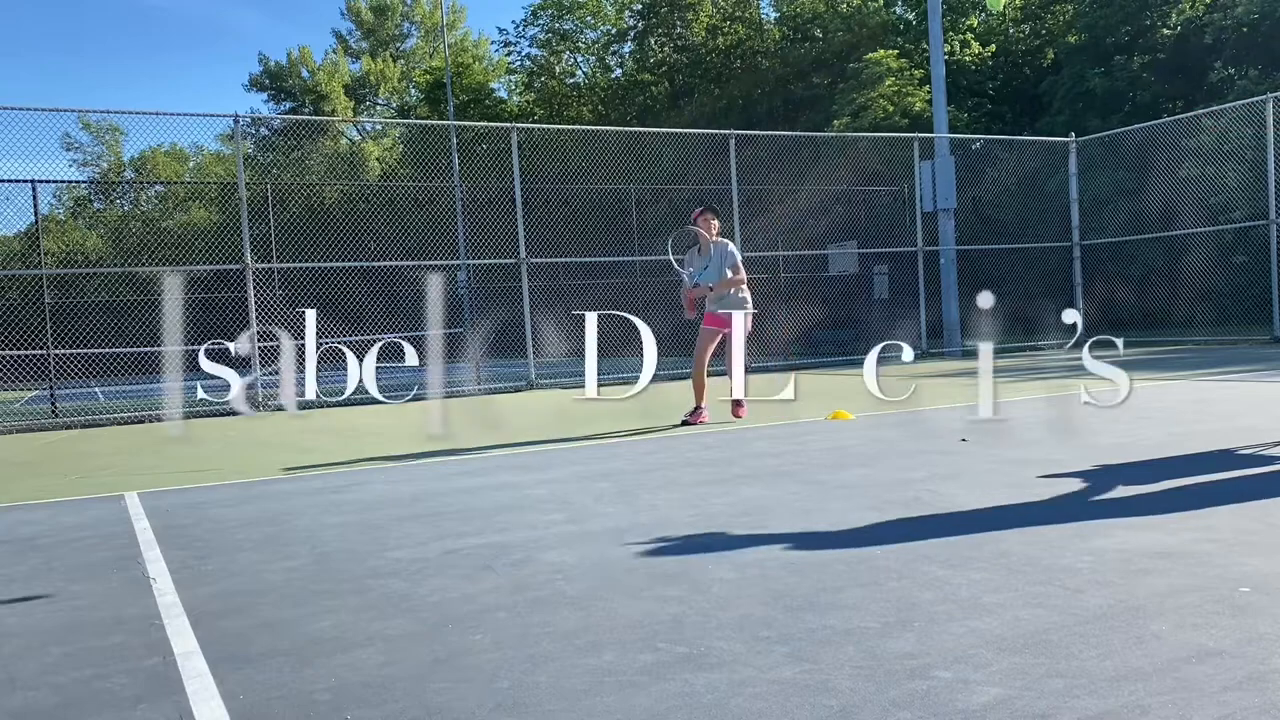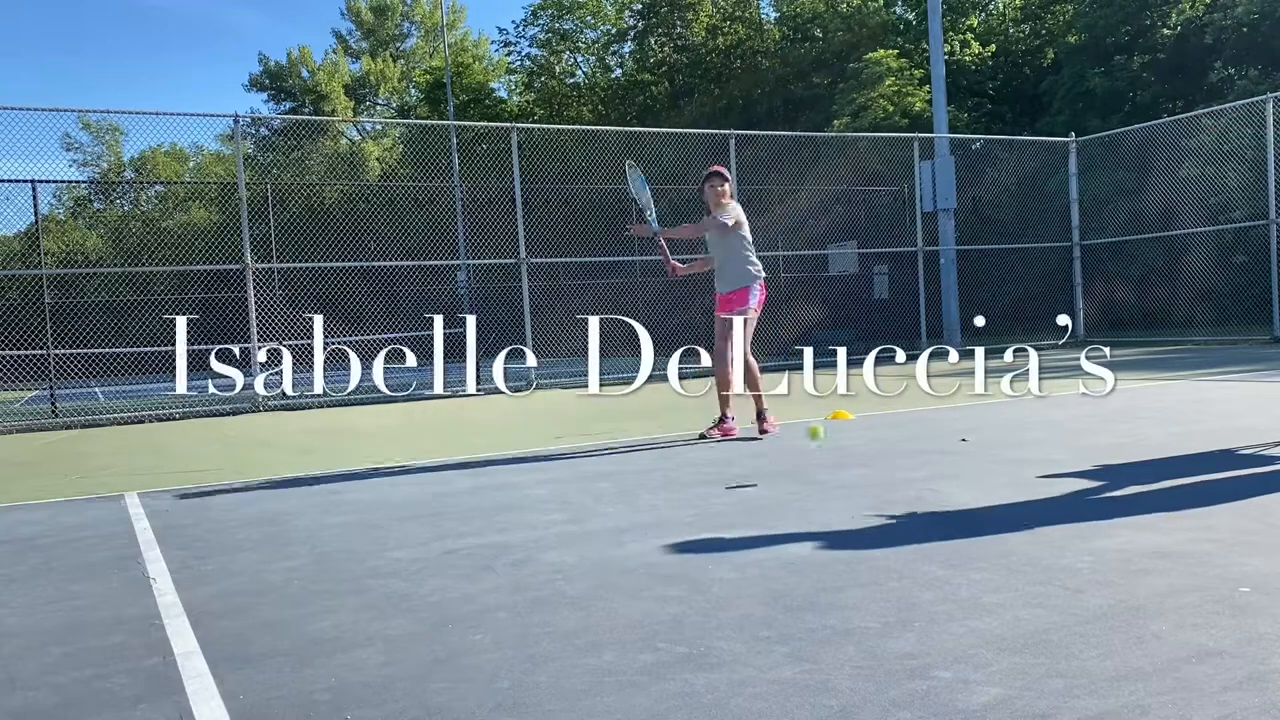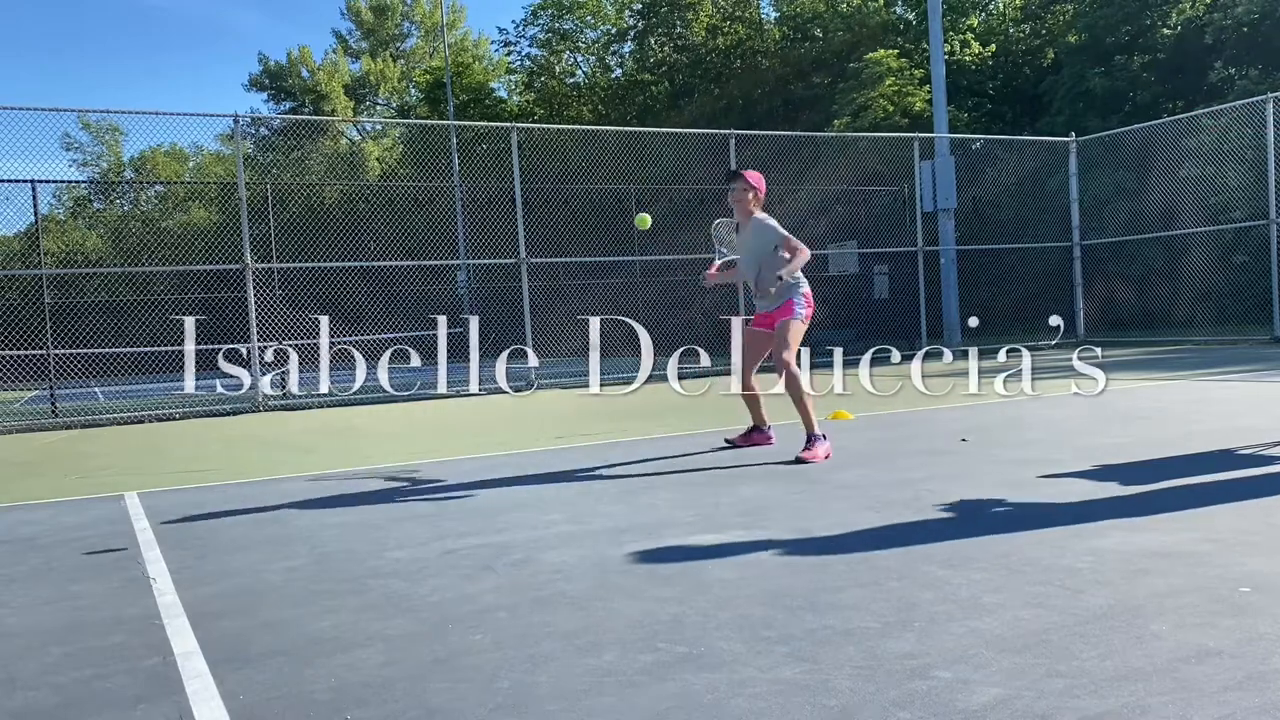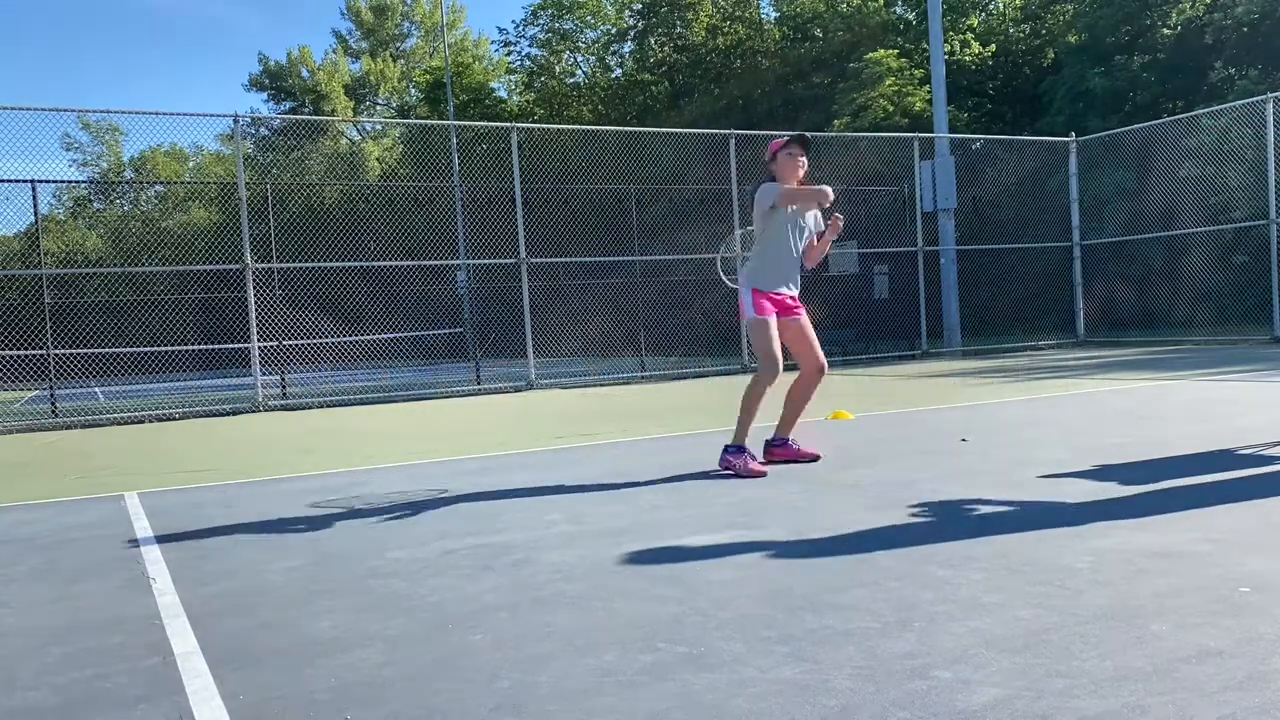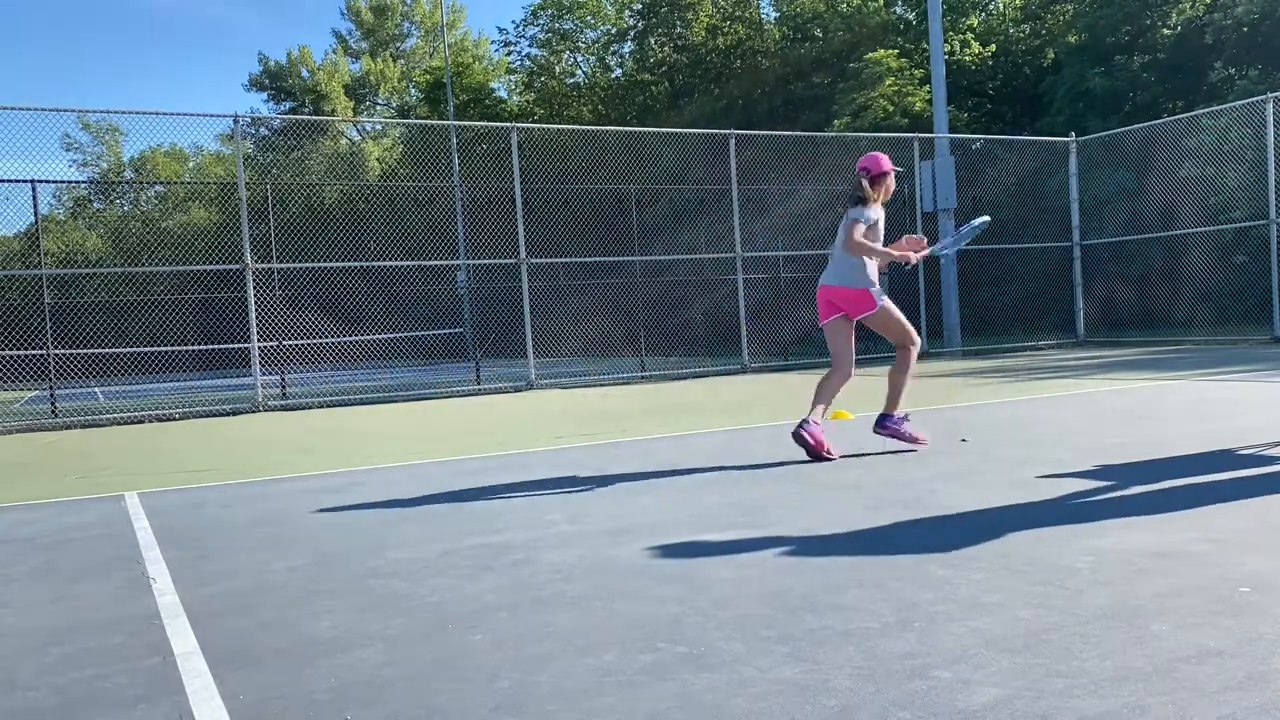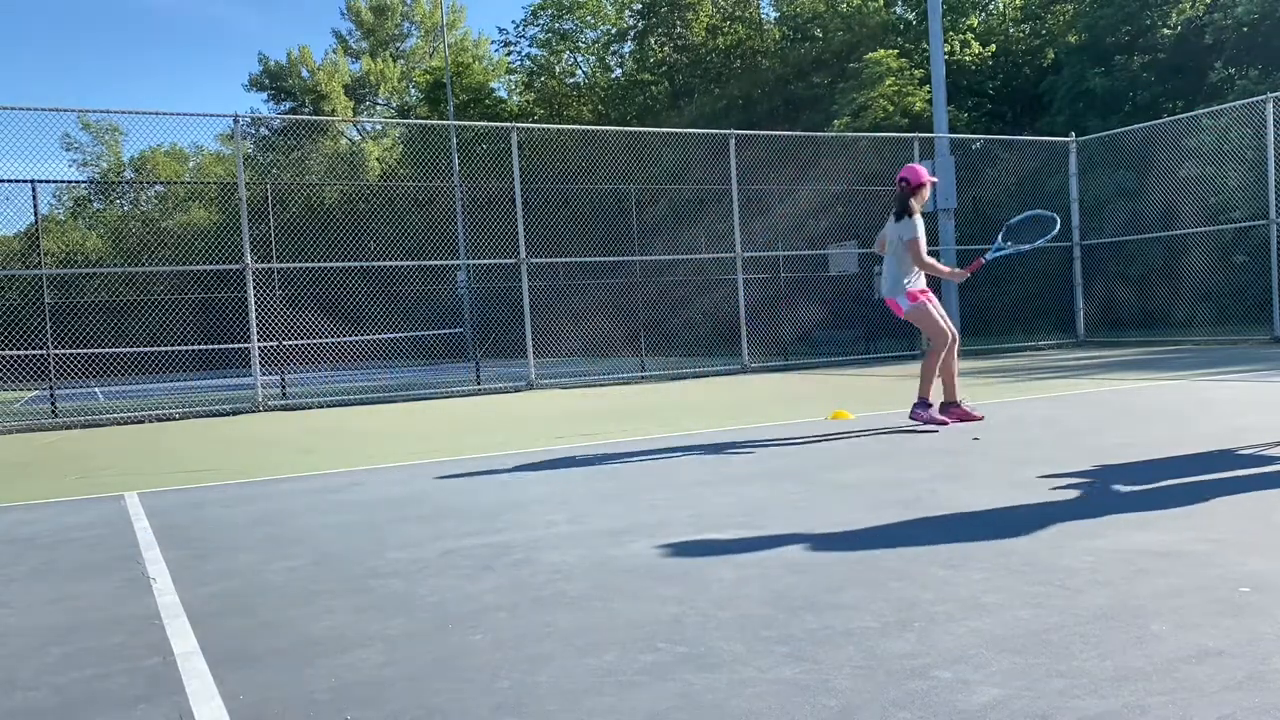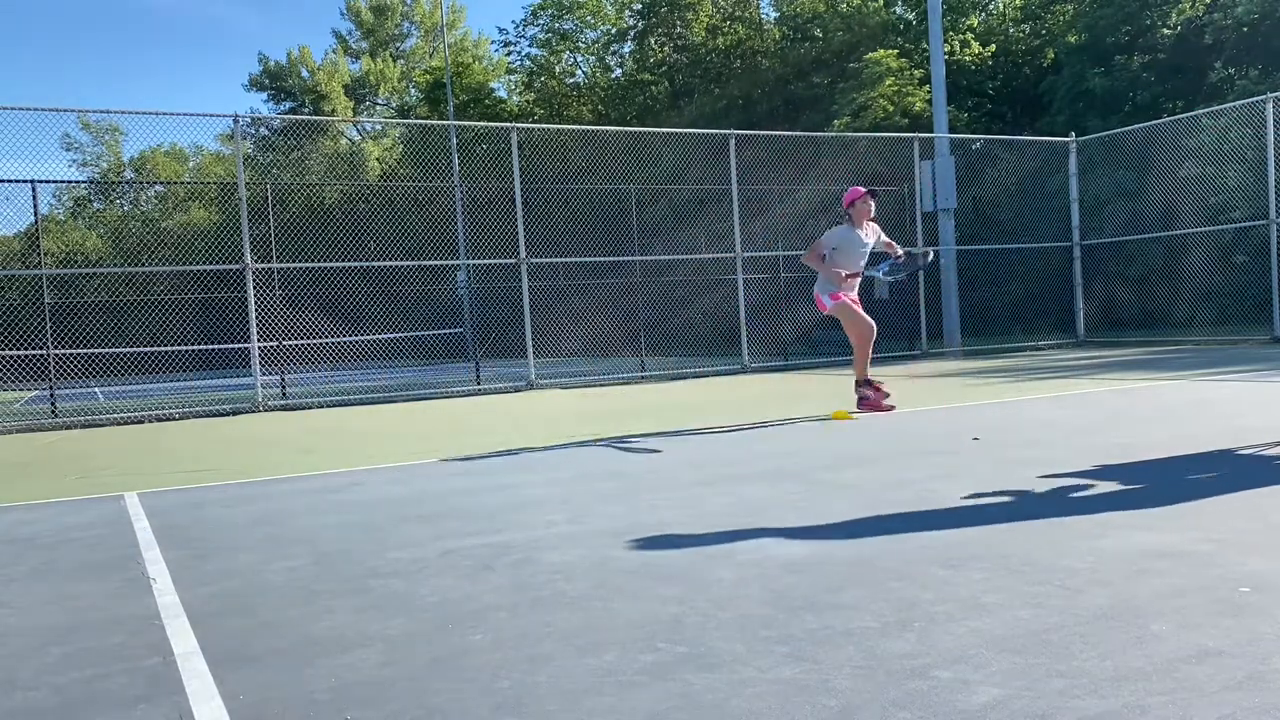
dt=0.5s
person 1, frame 1
left shoulder: (726, 247)
right shoulder: (691, 256)
left elbow: (741, 278)
right elbow: (687, 291)
left wrist: (708, 289)
right wrist: (689, 307)
left hip: (738, 306)
right hip: (713, 312)
left knee: (732, 352)
right knee: (699, 360)
left ankle: (738, 397)
right ankle: (700, 408)
person 1, frame 2
left shoulder: (731, 209)
right shoulder: (709, 222)
left elbow: (695, 230)
left wrist: (655, 231)
right wrist: (683, 268)
left hip: (748, 287)
right hip: (725, 291)
left knee: (740, 350)
right knee: (720, 353)
left ankle: (763, 414)
right ankle: (726, 419)
person 1, frame 3
left shoulder: (763, 224)
right shoulder: (743, 232)
left elbow: (801, 251)
left wrist: (779, 277)
right wrist: (716, 276)
left hip: (793, 300)
right hip: (766, 310)
left knee: (784, 361)
right knee: (741, 370)
left ankle: (816, 438)
right ankle: (761, 428)
person 1, frame 4
left shoulder: (809, 209)
right shoulder: (768, 193)
left elbow: (809, 260)
right elbow: (819, 194)
left wrist: (829, 234)
right wrist: (825, 194)
left hip: (788, 295)
right hip: (758, 292)
left knee: (816, 366)
right knee: (771, 368)
left ankle: (781, 442)
right ankle: (735, 450)
person 1, frame 5
left shoulder: (861, 207)
right shoulder: (869, 207)
right elbow: (851, 243)
left wrist: (901, 247)
right wrist: (893, 254)
left hip: (829, 290)
right hip: (854, 289)
left knee: (842, 367)
right knee: (910, 342)
left ankle: (810, 425)
right ankle: (890, 417)
person 1, frame 6
left shoulder: (898, 216)
right shoulder: (911, 219)
left elbow: (879, 247)
right elbow: (920, 260)
right wrist: (950, 273)
left hip: (915, 287)
right hip: (902, 291)
left knee: (952, 338)
right knee: (943, 337)
left ankle: (952, 405)
right ankle: (922, 406)
person 1, frame 7
left shoulder: (874, 230)
right shoulder: (839, 233)
left elbow: (890, 247)
right elbow: (809, 255)
left wrist: (897, 252)
right wrist: (832, 273)
left hip: (851, 293)
right hip: (829, 292)
left knee: (861, 342)
right knee: (868, 328)
left ankle: (865, 397)
right ankle: (862, 382)
